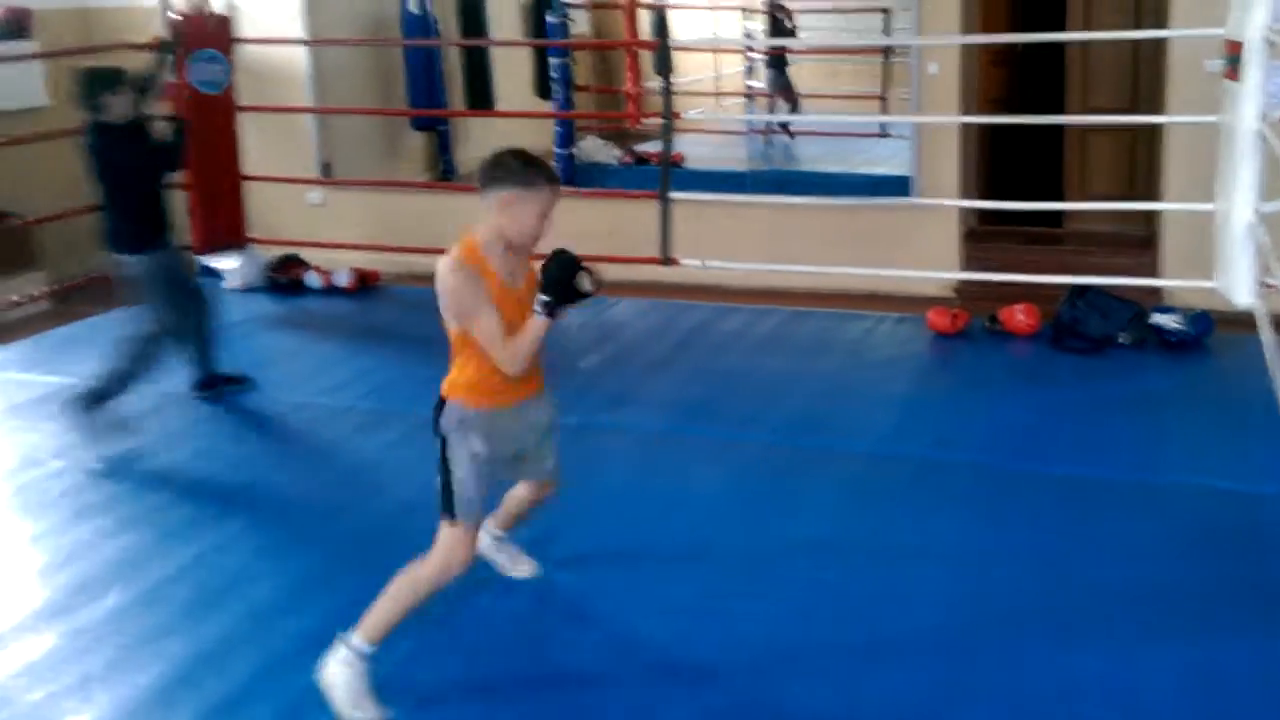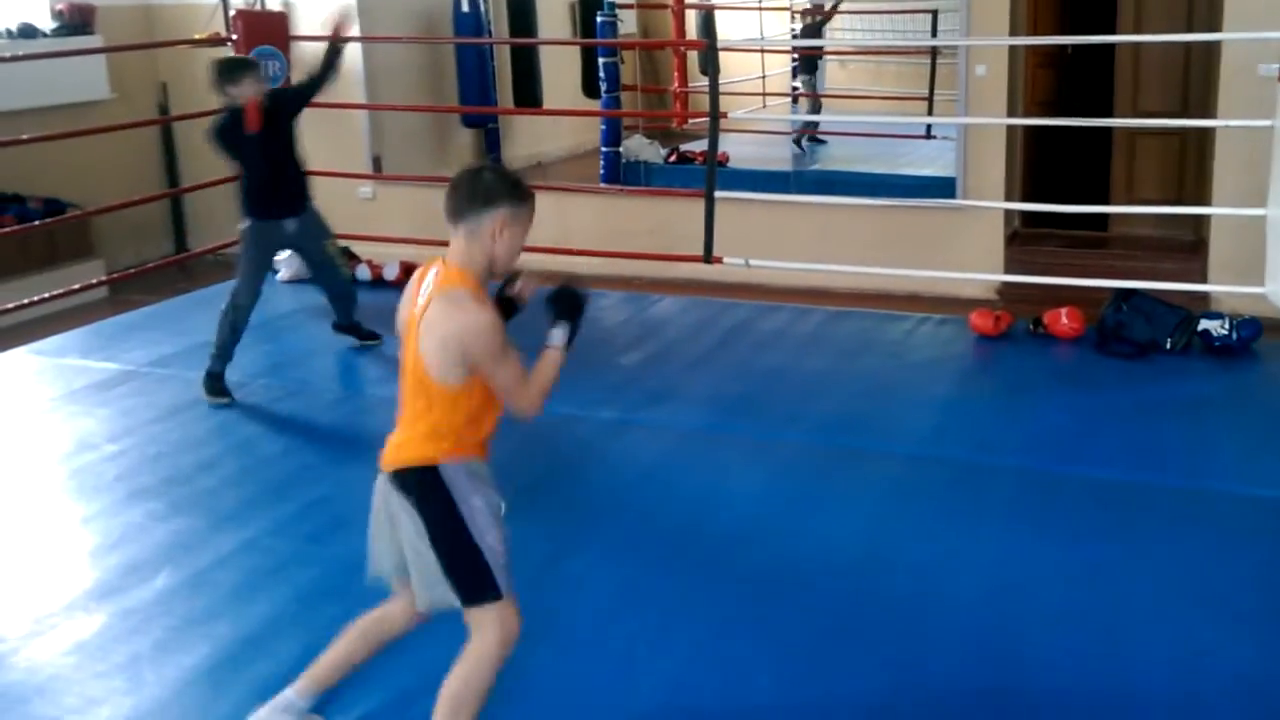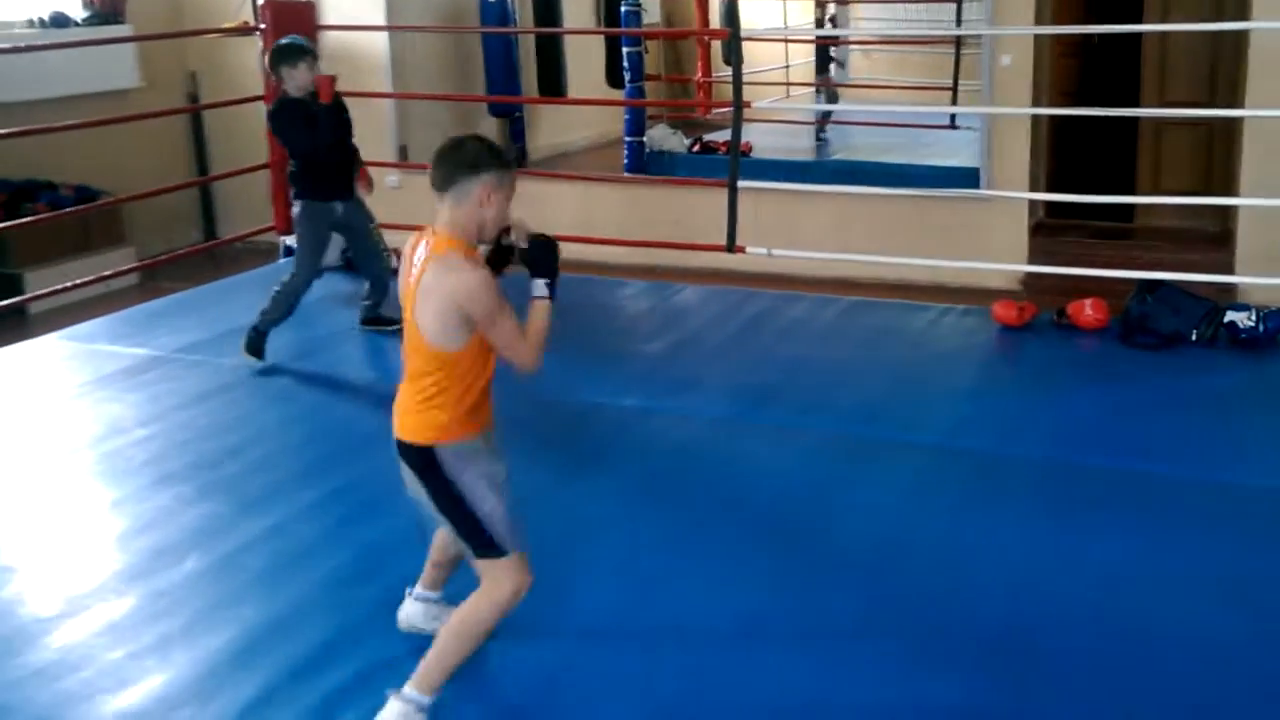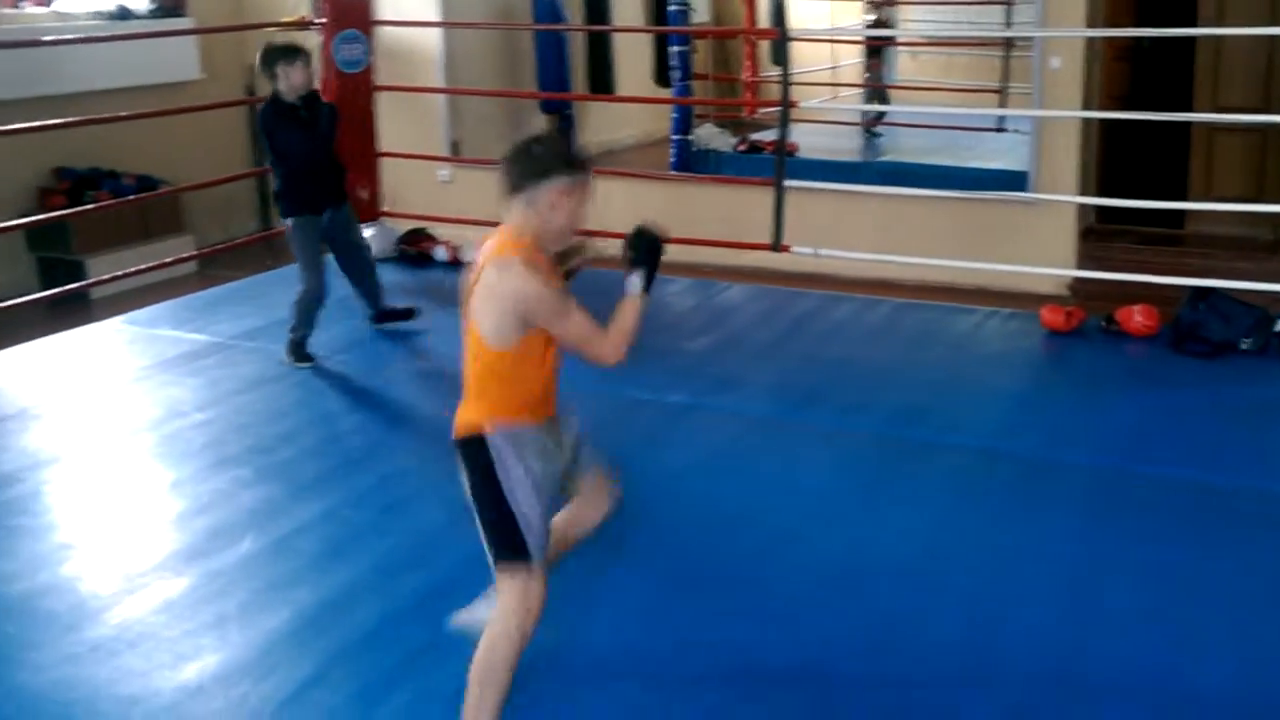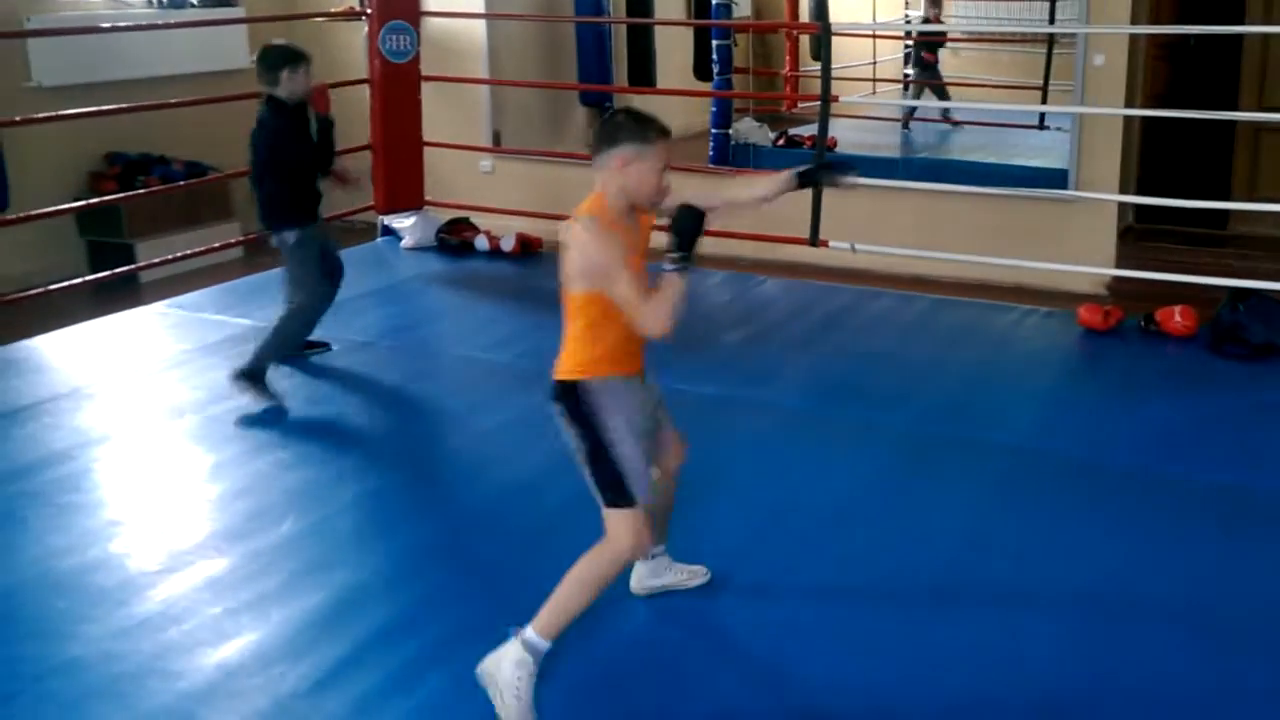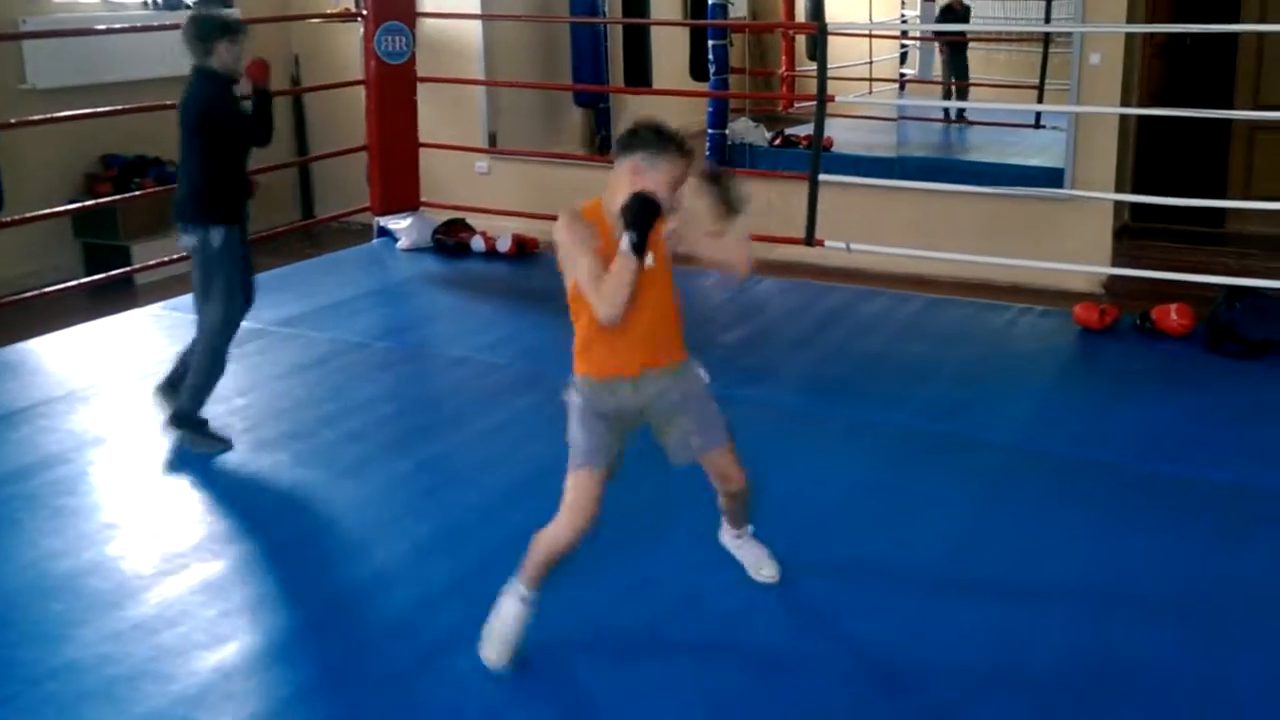
dt=0.4s
person 1, frame 1
left shoulder: (514, 257)
right shoulder: (461, 272)
left elbow: (527, 313)
right elbow: (509, 361)
left wrist: (571, 290)
right wrist: (547, 303)
left hip: (524, 405)
right hip: (473, 415)
left knee: (540, 485)
right knee: (452, 557)
left ankle: (493, 537)
right ankle: (347, 659)
person 1, frame 2
left shoulder: (430, 280)
right shoulder: (473, 318)
right elbow: (525, 404)
right wrist: (562, 331)
left hip: (406, 467)
right hip: (440, 475)
left knee: (410, 605)
right knee: (497, 629)
person 1, frame 3
left shoulder: (423, 247)
right shoulder: (463, 280)
right elbow: (527, 358)
left wrist: (490, 263)
right wrist: (543, 282)
left hip: (419, 426)
right hip: (443, 443)
left knee: (468, 519)
right knee: (507, 581)
left ankle: (424, 602)
person 1, frame 4
left shoulder: (509, 245)
right shoulder: (520, 282)
right elbow: (608, 351)
left wrist: (561, 256)
right wrist: (641, 276)
left hip: (533, 422)
right hip: (499, 440)
left knee: (596, 497)
right knee: (522, 604)
left ankle: (493, 604)
person 1, frame 5
left shoulder: (624, 208)
right shoulder: (593, 233)
left elbow: (721, 200)
right elbow: (654, 324)
left wrist: (797, 176)
right wrist: (678, 255)
left hip: (607, 377)
right hip: (591, 390)
left knee: (667, 460)
right knee: (626, 536)
left ankle: (651, 566)
right ankle: (517, 659)
person 1, frame 6
left shoulder: (670, 220)
right shoulder: (575, 227)
left elbow: (736, 262)
right elbow: (607, 309)
left wrist: (721, 208)
right wrist: (633, 237)
left hip: (669, 376)
right hip: (602, 388)
left knee: (731, 476)
right knee: (573, 524)
left ankle: (737, 534)
right ankle: (518, 598)
person 2, frame 1
left shoulder: (117, 131)
right shoulder: (109, 141)
right elbow: (170, 161)
right wrist: (178, 121)
left hip: (154, 240)
right hip: (140, 247)
left knee: (194, 303)
right knee: (167, 323)
left ankle: (208, 377)
right ankle: (100, 392)
person 2, frame 2
left shoulder: (275, 103)
right shoulder: (226, 129)
left elbow: (316, 82)
right elbow: (261, 171)
left wrist: (335, 45)
right wrist: (254, 130)
left hip: (299, 214)
right hip: (262, 222)
left knee: (335, 275)
right knee: (245, 294)
left ankle: (346, 322)
right ankle: (216, 371)
person 2, frame 3
left shoulder: (327, 99)
right shoulder: (281, 114)
right elbow: (318, 147)
left wrist: (357, 167)
right wrist: (325, 104)
left hip: (345, 197)
right hip: (312, 202)
left knee: (377, 261)
right knee: (304, 273)
left ankle: (371, 313)
right ankle: (260, 329)
person 2, frame 4
left shoulder: (310, 102)
right shoulder: (271, 116)
right elbow: (313, 150)
left wrist: (343, 177)
right wrist: (328, 107)
left hip: (334, 201)
right hip: (302, 211)
left knee: (358, 259)
right knee: (314, 283)
left ankle: (378, 310)
right ankle: (297, 340)
person 2, frame 5
left shoulder: (287, 113)
right shoulder: (276, 122)
right elbow: (317, 159)
left wrist: (330, 171)
right wrist: (323, 117)
left hip: (300, 214)
right hip: (289, 220)
left knee: (331, 272)
right knee: (311, 297)
left ankle: (294, 340)
right ankle: (253, 370)
person 2, frame 6
left shoulder: (207, 89)
right shoulder: (211, 94)
right elbow: (258, 135)
right wrist: (261, 90)
left hip: (220, 214)
right hip: (210, 220)
left knee: (236, 300)
right knee: (221, 313)
left ankle: (180, 383)
right ankle: (186, 412)
